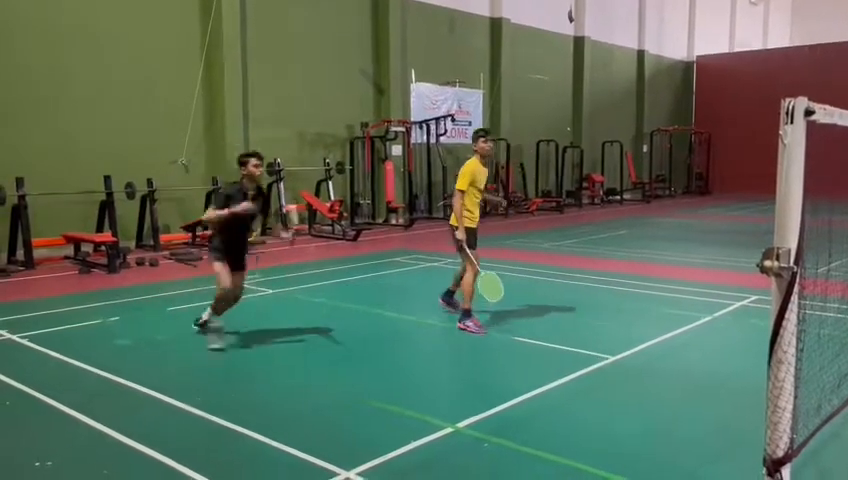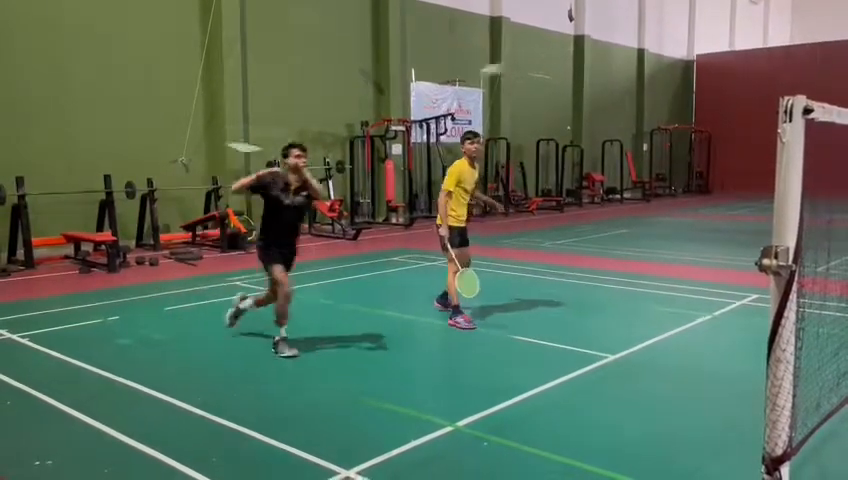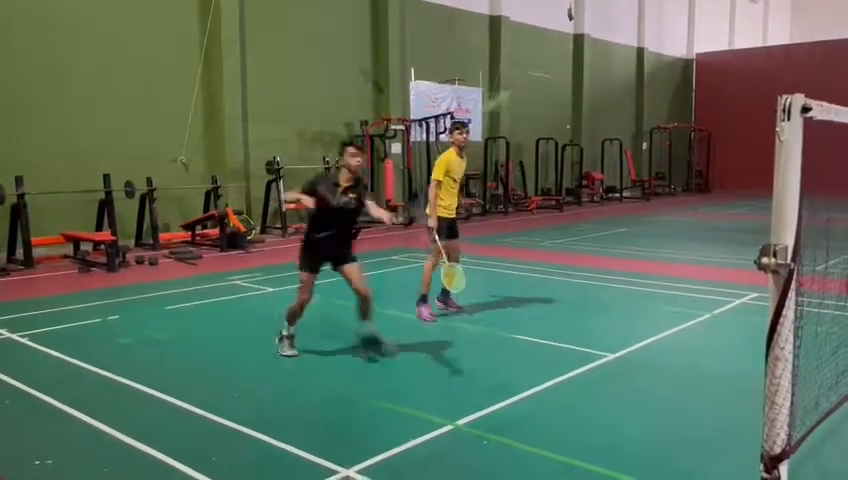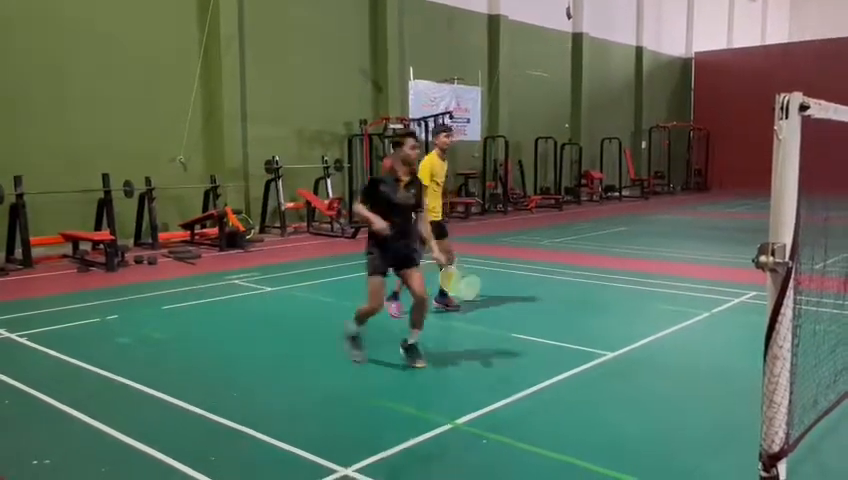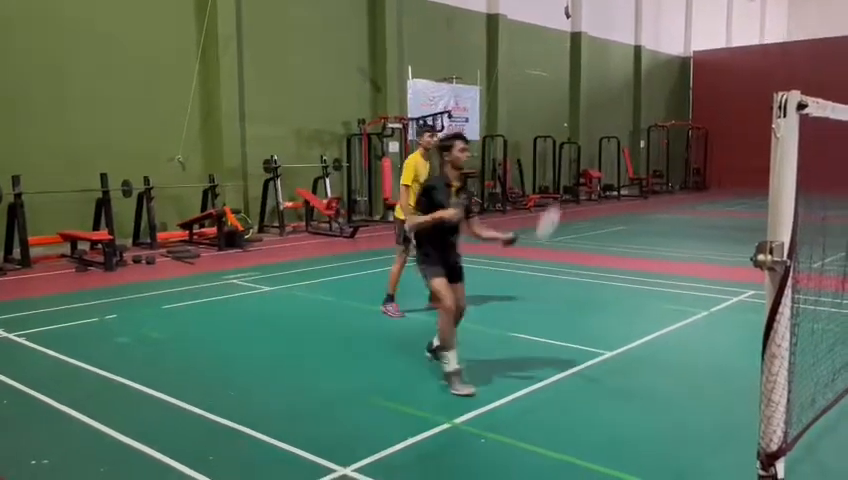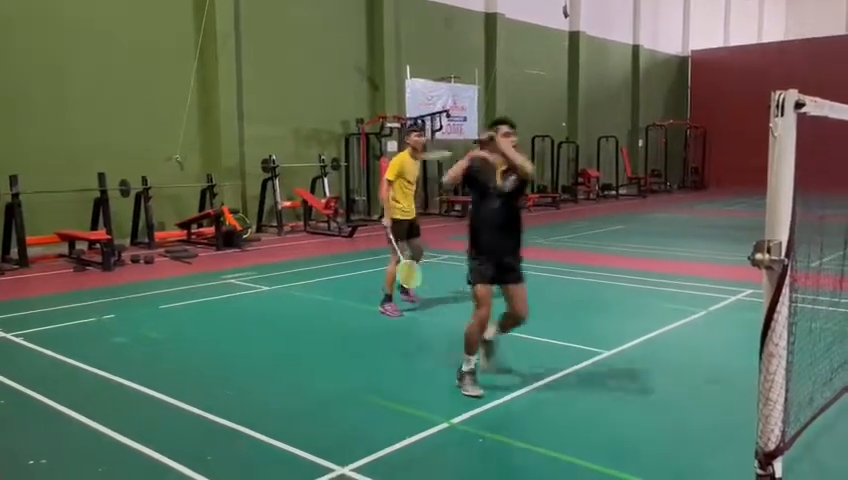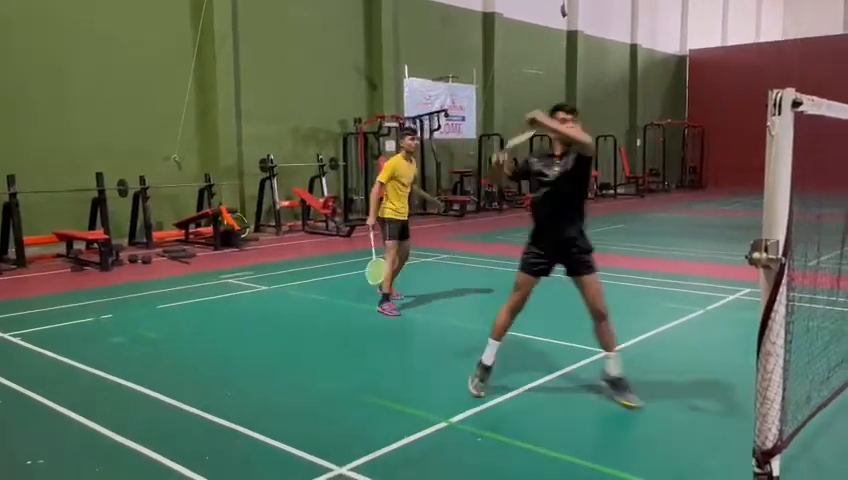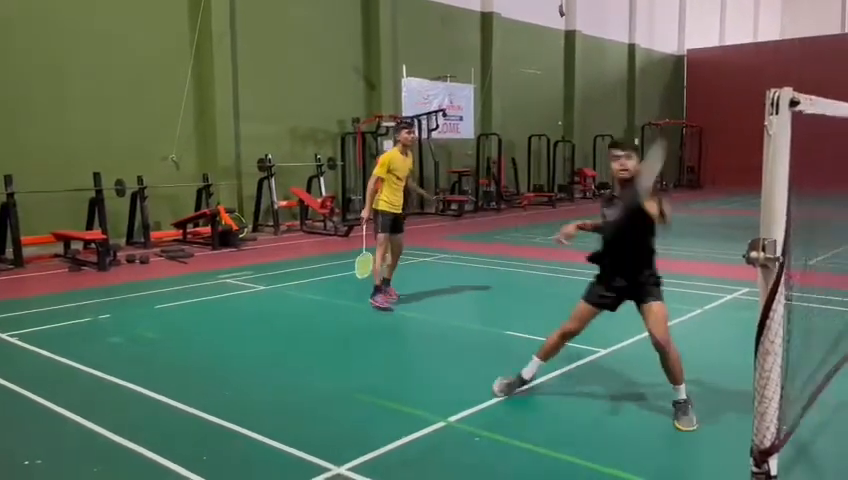
dt=0.2s
person 1, frame 1
left shoulder: (260, 194)
right shoulder: (229, 191)
right elbow: (207, 217)
right wrist: (233, 210)
left hip: (239, 248)
right hip: (220, 245)
left knee: (235, 294)
right knee: (226, 287)
left ankle: (204, 320)
right ankle: (214, 327)
person 1, frame 2
left shoulder: (307, 187)
right shoulder: (271, 183)
left elbow: (321, 197)
right elbow: (235, 189)
left wrist: (305, 174)
right wrist: (259, 175)
left hip: (288, 248)
right hip: (269, 246)
left knee: (275, 296)
right knee: (285, 291)
left ankle: (242, 304)
right ankle: (281, 338)
person 1, frame 3
left shoulder: (360, 187)
right shoulder: (321, 182)
left elbow: (373, 209)
right elbow: (290, 196)
left wrist: (387, 217)
right wrist: (301, 198)
left hip: (342, 248)
right hip: (314, 245)
left knee: (363, 292)
right knee: (304, 299)
left ankle: (367, 332)
right ankle: (286, 334)
person 1, frame 4
left shoulder: (416, 185)
right shoulder: (379, 179)
left elbow: (420, 221)
right elbow: (357, 206)
left wrist: (434, 249)
right wrist: (374, 220)
left hip: (404, 247)
right hip: (379, 248)
left knee: (421, 298)
right knee: (375, 306)
left ankle: (410, 344)
right ankle: (353, 331)
person 1, frame 5
left shoulder: (465, 190)
right shoulder: (433, 186)
left elbow: (474, 228)
right elbow: (411, 224)
left wrist: (499, 236)
right wrist: (439, 215)
left hip: (450, 255)
right hip: (430, 256)
left knee: (458, 309)
right knee: (448, 307)
left ankle: (436, 345)
right ankle: (452, 372)
person 1, frame 6
left shoulder: (520, 171)
right shoulder: (478, 170)
left elbow: (529, 173)
right elbow: (447, 181)
left wrist: (504, 151)
right wrist: (471, 157)
left hip: (510, 254)
right hip: (482, 254)
left knee: (518, 315)
right knee: (482, 315)
left ankle: (488, 337)
right ankle: (467, 371)
person 1, frame 7
left shoulder: (580, 156)
right shoulder: (536, 161)
left elbow: (587, 141)
right elbow: (507, 181)
left wrist: (545, 121)
right wrist: (501, 164)
left hip: (573, 243)
right hip: (540, 242)
left knee: (598, 311)
right knee: (515, 306)
left ankle: (614, 376)
right ankle: (485, 365)
person 1, frame 8
left shoulder: (640, 198)
right shoulder: (608, 200)
left elbow: (658, 215)
left wrist: (652, 207)
right wrist: (576, 228)
left hip: (643, 280)
right hip: (610, 278)
left knee: (662, 341)
right knee: (567, 331)
left ankle: (681, 401)
right ankle: (524, 377)
person 2, frame 1
left shoulder: (484, 168)
right shoulder: (469, 167)
right elbow: (457, 198)
left wrist: (493, 199)
right wrist: (460, 229)
left hip: (471, 224)
right hip: (461, 225)
left knee: (469, 266)
right knee: (472, 269)
left ankle: (448, 296)
right ankle: (466, 317)
person 2, frame 2
left shoulder: (475, 168)
right shoulder: (456, 168)
right elbow: (443, 197)
left wrist: (490, 201)
right wrist: (444, 225)
left hip: (461, 222)
right hip: (449, 224)
left knee: (464, 264)
right knee: (455, 267)
left ankle: (444, 299)
right ankle: (455, 314)
person 2, frame 3
left shoulder: (463, 158)
right shoulder: (445, 158)
right elbow: (433, 188)
left wrist: (458, 200)
right wrist: (433, 217)
left hip: (451, 214)
right hip: (438, 215)
left knee: (454, 257)
right knee: (435, 258)
left ankle: (444, 296)
right ankle: (422, 301)
person 2, frame 4
left shoulder: (443, 162)
right shoulder: (428, 163)
right elbow: (421, 193)
left hip: (436, 218)
left knee: (448, 255)
left ankle: (443, 296)
person 2, frame 5
left shoulder: (426, 161)
right shoulder: (412, 161)
right elbow: (404, 191)
right wrist: (408, 219)
right hip: (406, 218)
right knee: (401, 260)
left ankle: (434, 296)
right ankle: (388, 301)
person 2, frame 6
left shoulder: (417, 161)
right shoulder: (399, 160)
right elbow: (385, 187)
left wrist: (415, 206)
right wrist: (387, 216)
left hip: (411, 215)
right hip: (396, 216)
left knee: (418, 252)
right knee: (396, 259)
left ankle: (404, 287)
right ankle: (386, 301)
person 2, frame 7
left shoulder: (413, 163)
right shoulder: (392, 163)
right elbow: (376, 189)
left wrist: (431, 198)
right wrist: (372, 215)
left hip: (403, 216)
right hip: (389, 215)
left knee: (404, 254)
right knee: (391, 256)
left ankle: (387, 286)
right ankle: (384, 301)
person 2, frame 8
left shoulder: (409, 157)
right shoulder: (388, 157)
right elbow: (372, 182)
left wrist: (423, 193)
right wrist: (366, 208)
left hip: (397, 209)
right hip: (383, 208)
left knee: (397, 248)
right knee: (382, 249)
left ankle: (385, 284)
right ankle: (376, 292)
